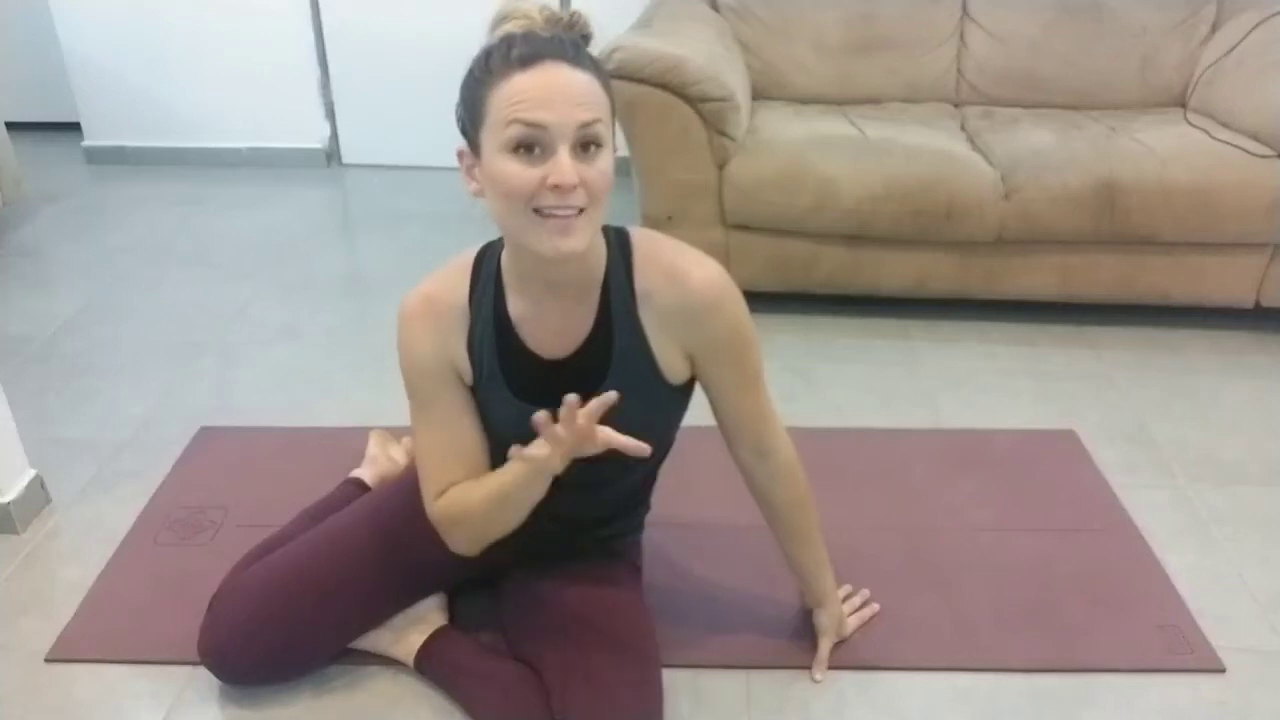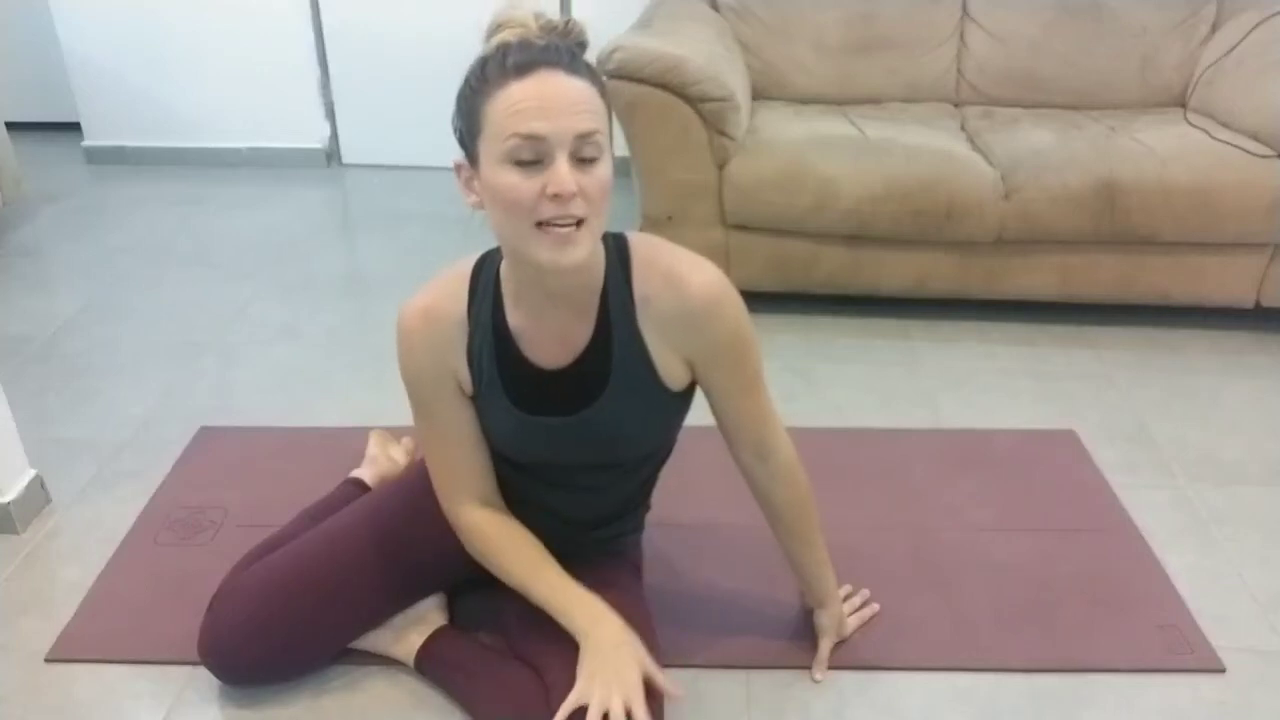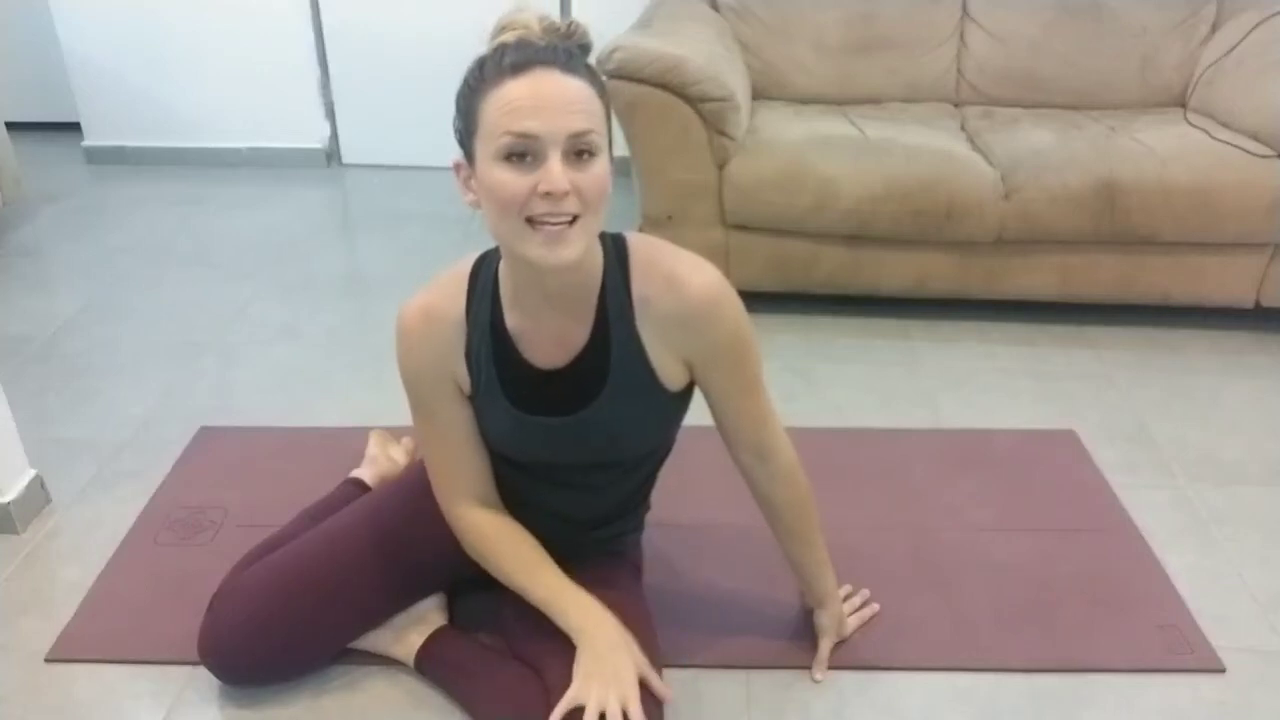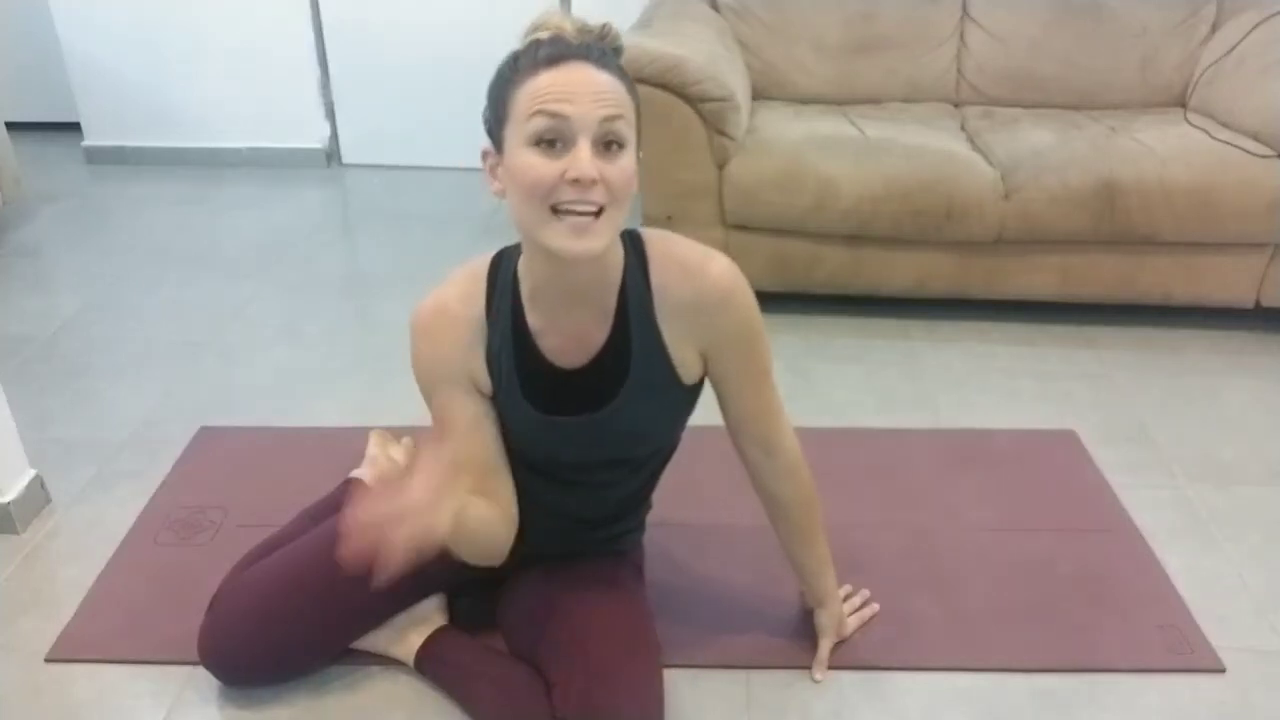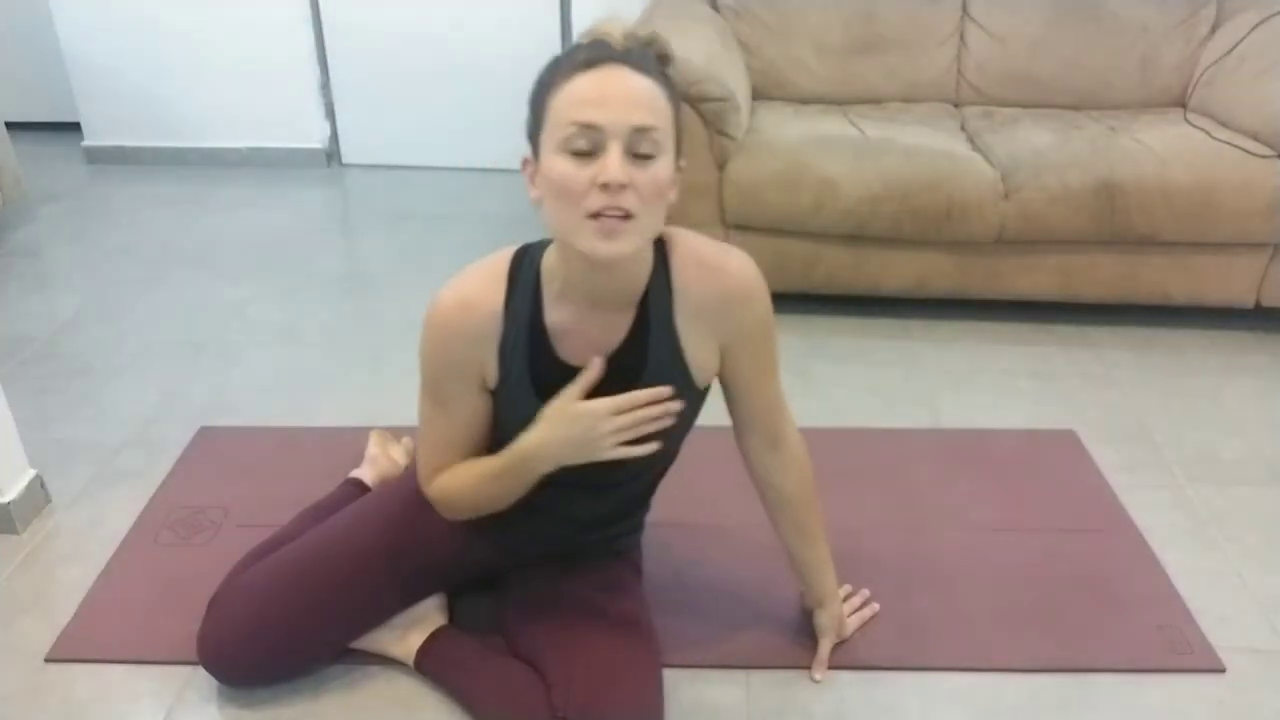
dt=1s
person 1, frame 1
left shoulder: (687, 290)
right shoulder: (438, 312)
left elbow: (764, 453)
right elbow: (458, 519)
left wrist: (821, 595)
right wrist: (538, 462)
left hip: (588, 555)
right hip: (482, 510)
right knee: (231, 639)
left ankle: (420, 638)
right ankle: (386, 475)
person 1, frame 2
left shoulder: (689, 297)
right shoulder: (435, 323)
left elbow: (766, 455)
right elbow: (474, 508)
left wrist: (821, 594)
right wrist: (595, 627)
left hip: (591, 552)
right hip: (480, 516)
right knee: (232, 637)
left ankle: (422, 637)
right ankle: (380, 476)
person 1, frame 3
left shoulder: (686, 296)
right shoulder: (435, 323)
left elbow: (765, 455)
right elbow: (471, 506)
left wrist: (821, 594)
right wrist: (589, 626)
left hip: (590, 553)
right hip: (477, 519)
right knee: (231, 640)
left ankle: (421, 637)
right ankle: (384, 476)
person 1, frame 4
left shoulder: (703, 288)
right shoulder: (452, 320)
left elbow: (770, 450)
right elbow: (487, 532)
left wrist: (821, 595)
right wrist: (445, 509)
left hip: (588, 555)
right hip: (486, 519)
right knee: (231, 640)
left ankle: (423, 637)
right ankle: (380, 477)
person 1, frame 5
left shoulder: (722, 286)
right shoulder: (470, 309)
left elbow: (773, 446)
right elbow: (445, 492)
left wrist: (821, 592)
right wrist: (538, 450)
left hip: (587, 555)
right hip: (474, 512)
right knee: (230, 643)
left ankle: (422, 637)
right ankle: (378, 478)
